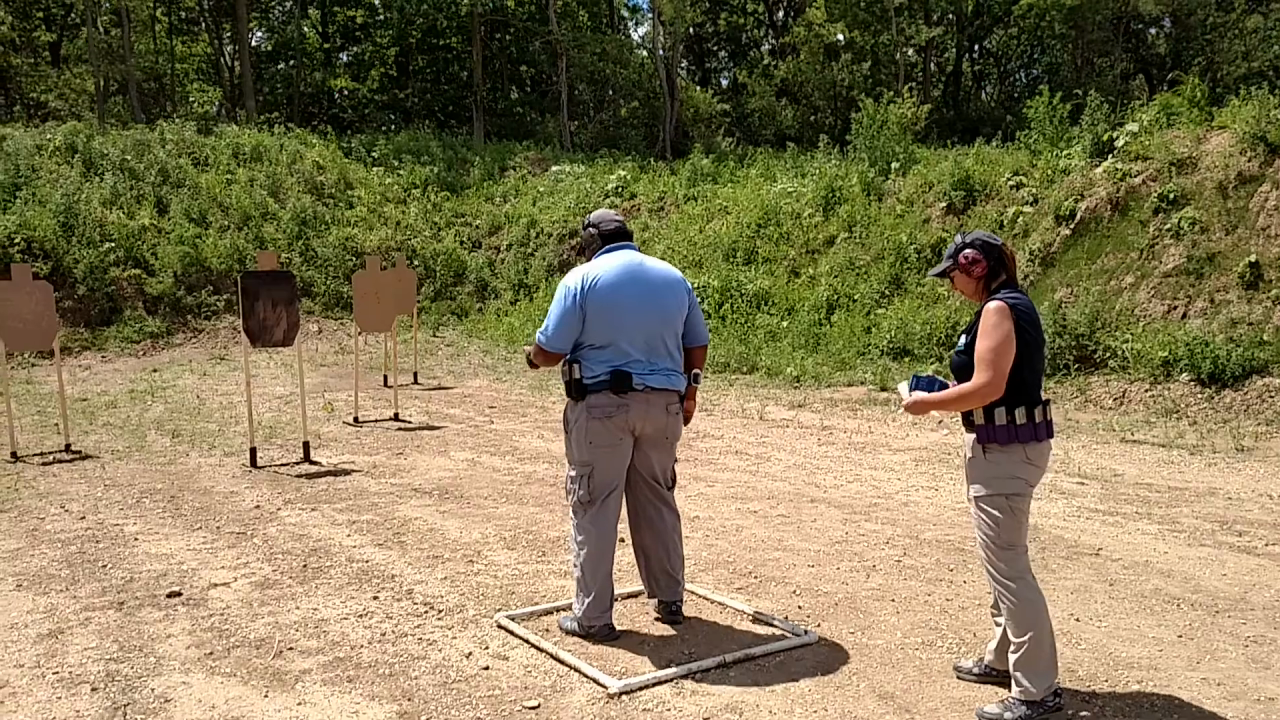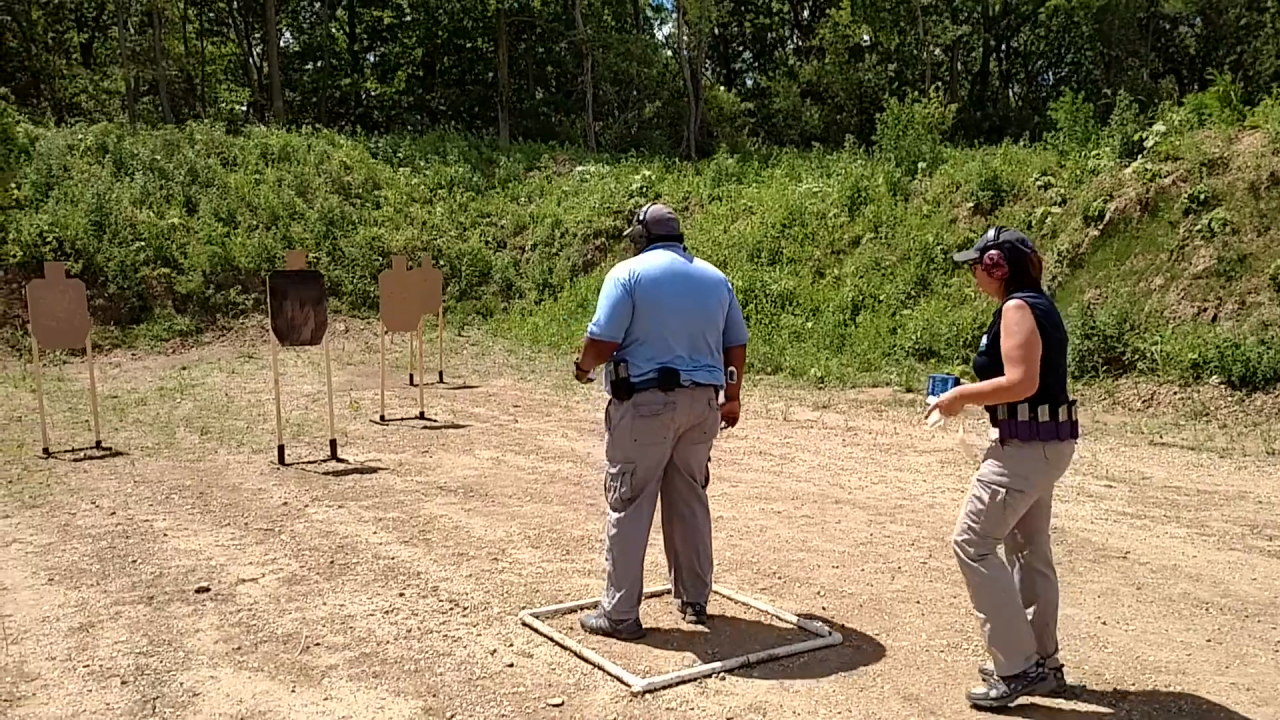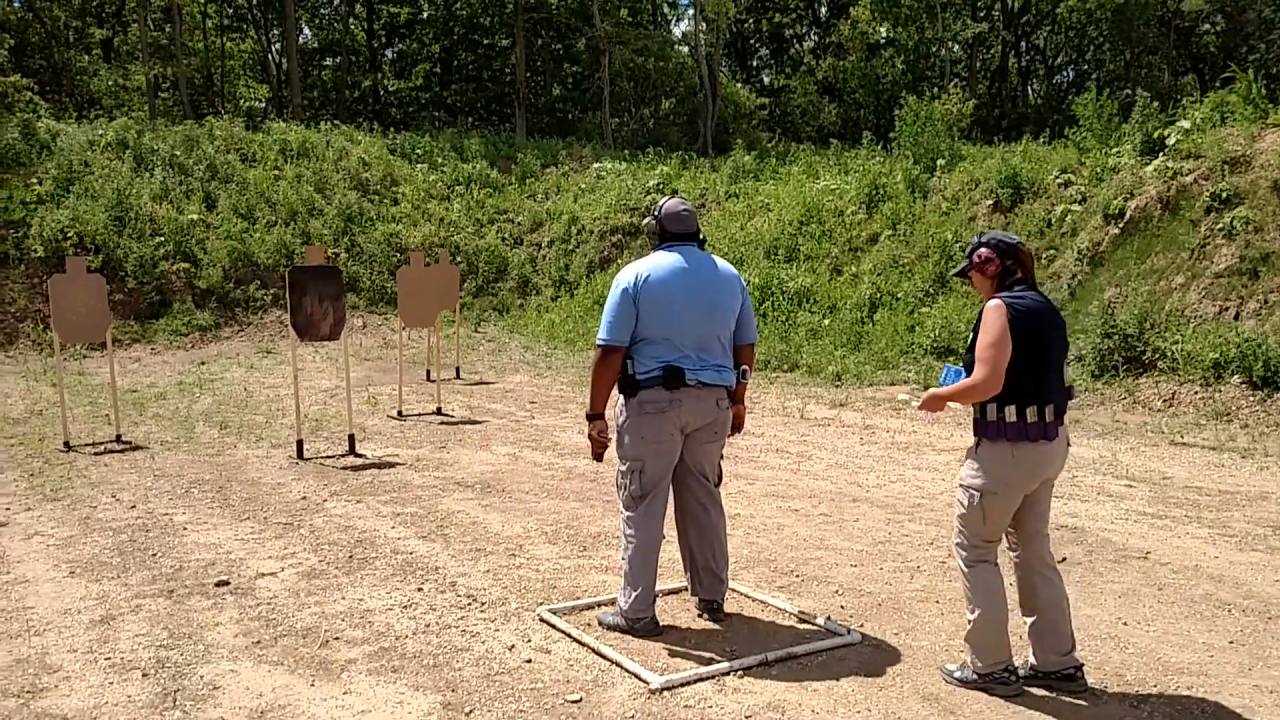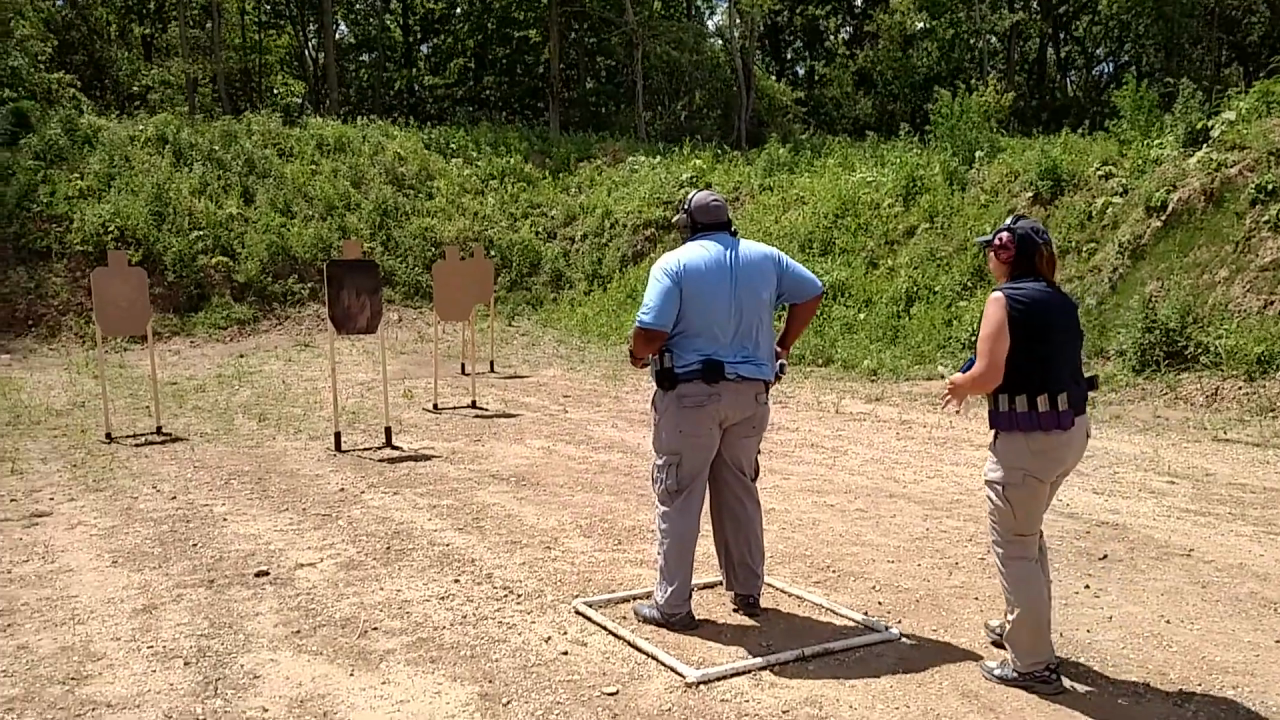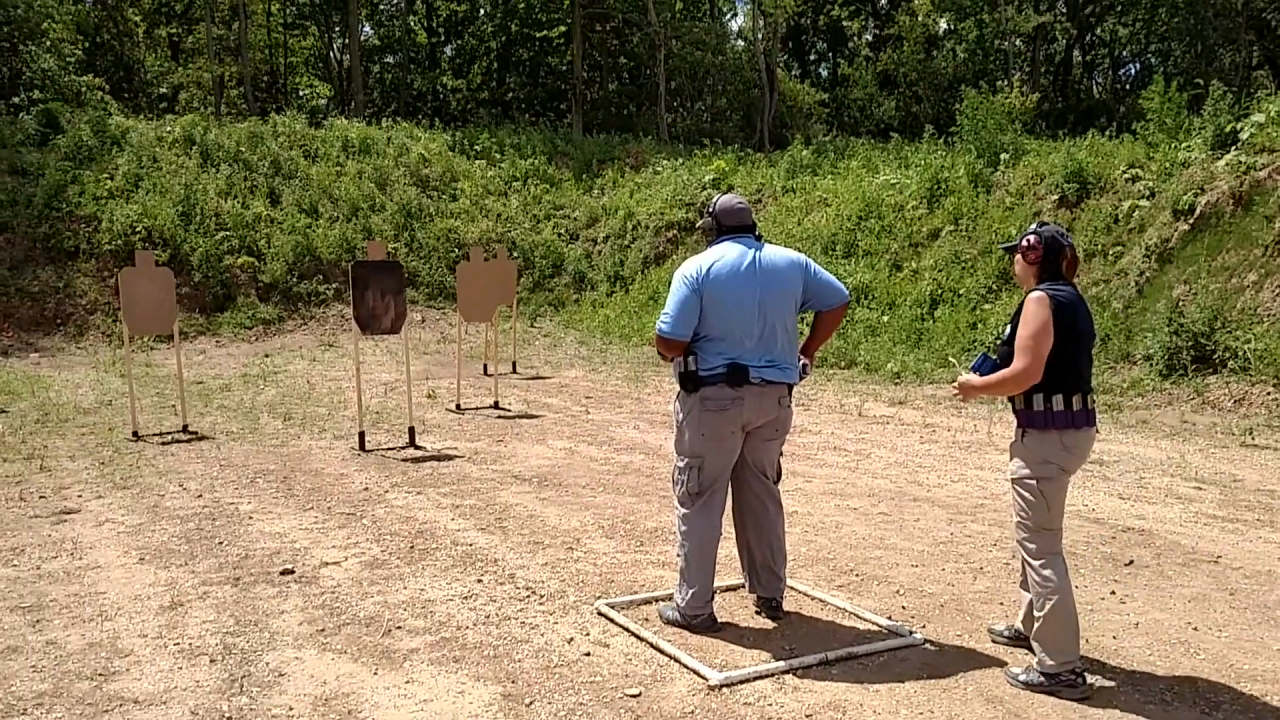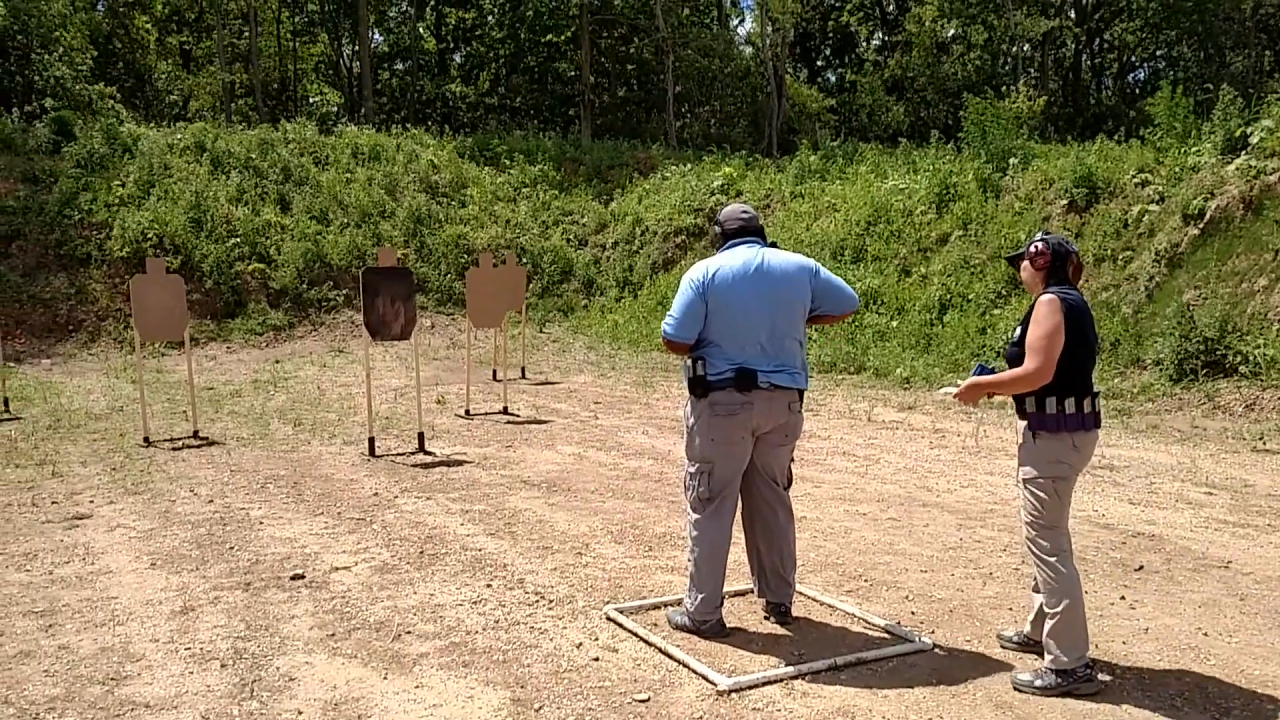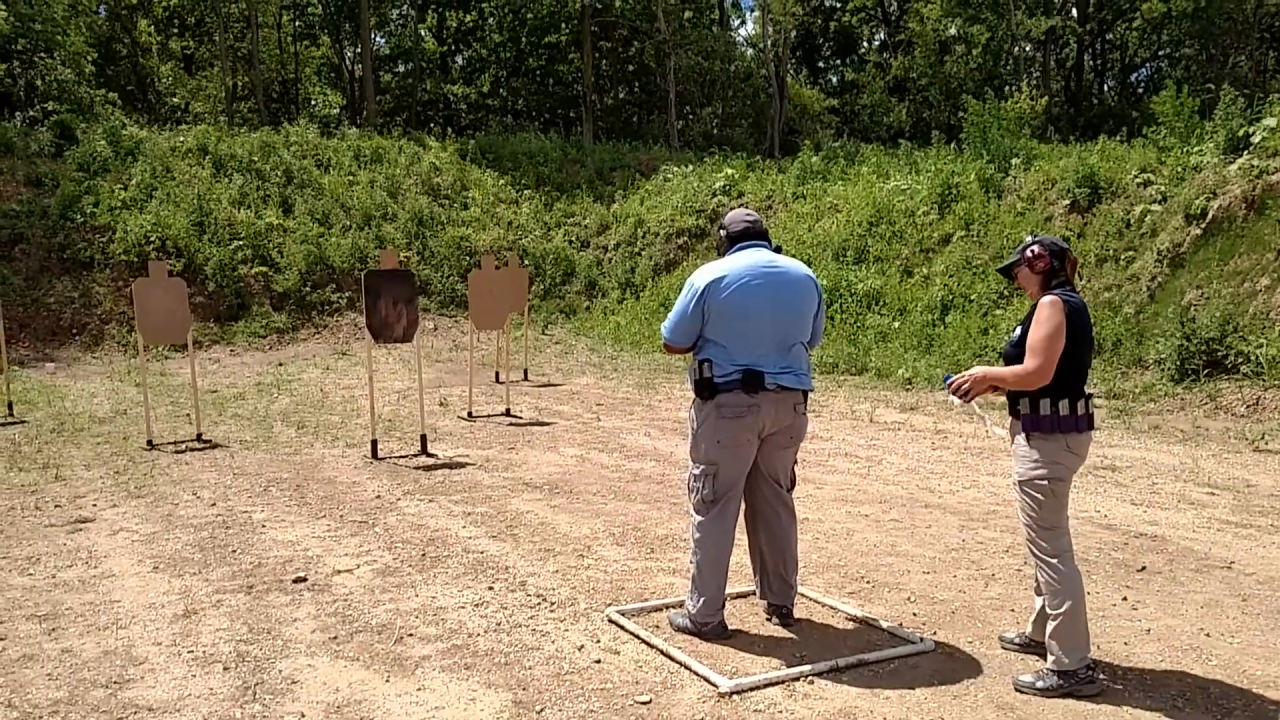
dt=0.5s
person 1, frame 1
left shoulder: (998, 309)
right shoulder: (1012, 306)
left elbow: (987, 388)
left wrist: (929, 403)
right wrist: (944, 394)
left hip: (1004, 448)
right hip: (1005, 445)
left knee: (1007, 566)
right knee: (1003, 559)
right ankle: (1005, 659)
person 1, frame 2
left shoulder: (1017, 308)
right shoulder: (1036, 305)
left elbow: (1021, 383)
left wrist: (964, 395)
right wrist: (971, 391)
left hip: (1027, 445)
right hip: (1040, 443)
left knee: (972, 542)
right knee: (1029, 551)
left ankle: (1019, 666)
right ankle: (1038, 661)
person 1, frame 3
left shoulder: (1001, 308)
right shoulder: (1044, 308)
left elbow: (986, 384)
left wrist: (940, 395)
right wrist: (958, 393)
left hip: (1007, 446)
right hip: (1047, 441)
left knee: (976, 551)
right knee: (1033, 552)
left ankle: (992, 667)
right ankle: (1058, 663)
person 1, frame 4
left shoulder: (1005, 299)
right shoulder: (1059, 300)
left elbow: (987, 377)
left wrist: (958, 384)
right wrist: (970, 384)
left hip: (1027, 436)
right hip: (1069, 429)
left knee: (1014, 547)
right knee: (1026, 534)
left ankle: (1033, 664)
right ankle: (1022, 629)
person 1, frame 5
left shoulder: (1041, 299)
right shoulder: (1068, 298)
left elbow: (1026, 374)
left wrist: (978, 385)
right wrist: (991, 379)
left hip: (1047, 433)
right hip: (1067, 428)
left knee: (1039, 544)
right knee: (1037, 535)
left ankle: (1059, 667)
right ankle: (1032, 624)
person 1, frame 6
left shoulder: (1051, 302)
right shoulder: (1068, 302)
left elbow: (1037, 374)
left wrist: (980, 384)
right wrist: (997, 385)
left hip: (1055, 433)
right hip: (1062, 429)
left knee: (1046, 543)
right knee: (1049, 536)
left ankle: (1070, 664)
right ankle: (1042, 630)
person 1, frame 7
left shoulder: (1052, 303)
right shoulder: (1064, 303)
left elbow: (1037, 373)
left wrist: (985, 375)
right wrist: (992, 381)
left hip: (1048, 436)
right hip: (1055, 431)
left knee: (1049, 544)
right knee: (1048, 539)
left ankle: (1071, 665)
right ankle: (1043, 631)
person 2, frame 1
left shoulder: (582, 279)
right shoulder: (674, 277)
left elbow: (549, 351)
right elbow: (697, 345)
left wrist: (533, 357)
right wrist: (688, 394)
left hip: (602, 406)
right hip: (662, 404)
left knee: (594, 510)
right knee: (657, 503)
left ankle: (592, 617)
right ankle: (669, 599)
person 2, frame 2
left shoulder: (628, 273)
right shoulder: (715, 277)
left elbow: (603, 342)
right elbow: (736, 344)
left wrist: (583, 366)
right wrist: (731, 396)
left hip: (644, 403)
right hip: (700, 401)
left knee: (628, 506)
right knee: (689, 500)
left ankle: (620, 613)
right ankle: (694, 600)
person 2, frame 3
left shoulder: (636, 274)
right shoulder: (728, 275)
left elbow: (609, 352)
right elbow: (745, 346)
left wrist: (596, 415)
right wrist: (737, 400)
left hip: (653, 401)
right hip: (713, 401)
left knee: (642, 506)
right knee: (703, 499)
left ankle: (636, 611)
right ankle: (711, 597)
person 2, frame 4
left shoulder: (674, 263)
right shoulder: (764, 257)
left elbow: (651, 331)
right elbow: (811, 292)
left wrist: (638, 354)
right wrist: (783, 346)
left hip: (692, 394)
right hip: (750, 393)
left knee: (678, 499)
right knee: (740, 493)
left ankle: (672, 605)
right ankle: (748, 592)
person 2, frame 5
left shoulder: (698, 267)
right shoulder: (790, 262)
left elbow: (670, 340)
right elbow: (837, 301)
left wrist: (669, 355)
right wrist: (807, 352)
left hip: (714, 398)
right hip: (773, 397)
left knee: (699, 502)
right knee: (762, 496)
left ankle: (694, 607)
right ankle: (770, 595)
person 2, frame 6
left shoulder: (705, 272)
right shoulder: (798, 267)
left elbow: (675, 341)
right elbow: (848, 304)
left wrist: (697, 347)
left hip: (723, 401)
right hip: (783, 401)
left knee: (710, 506)
right knee: (772, 501)
left ankle: (703, 612)
right ankle: (779, 600)
person 2, frame 7
left shoulder: (710, 276)
right shoulder: (804, 277)
left elbow: (673, 342)
right elbow: (811, 339)
left hip: (728, 404)
right hip: (788, 402)
left knee: (713, 508)
right knee: (775, 503)
left ankle: (704, 613)
right ankle: (781, 601)
